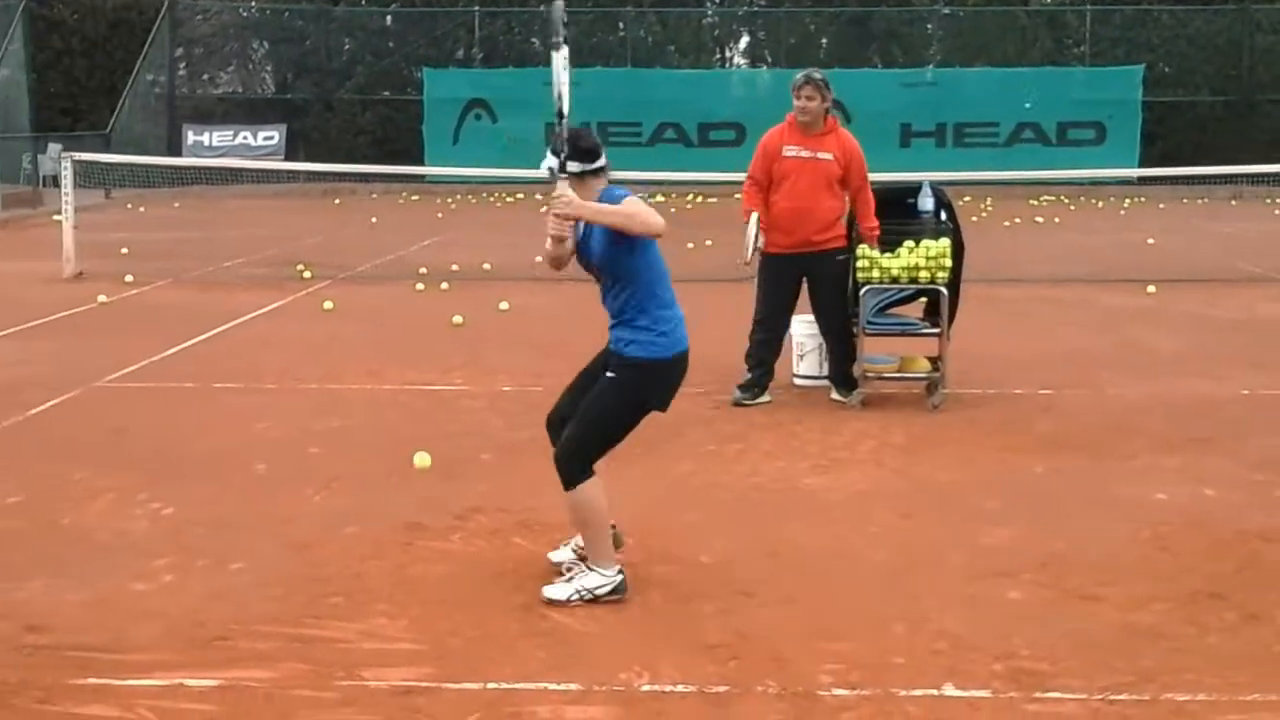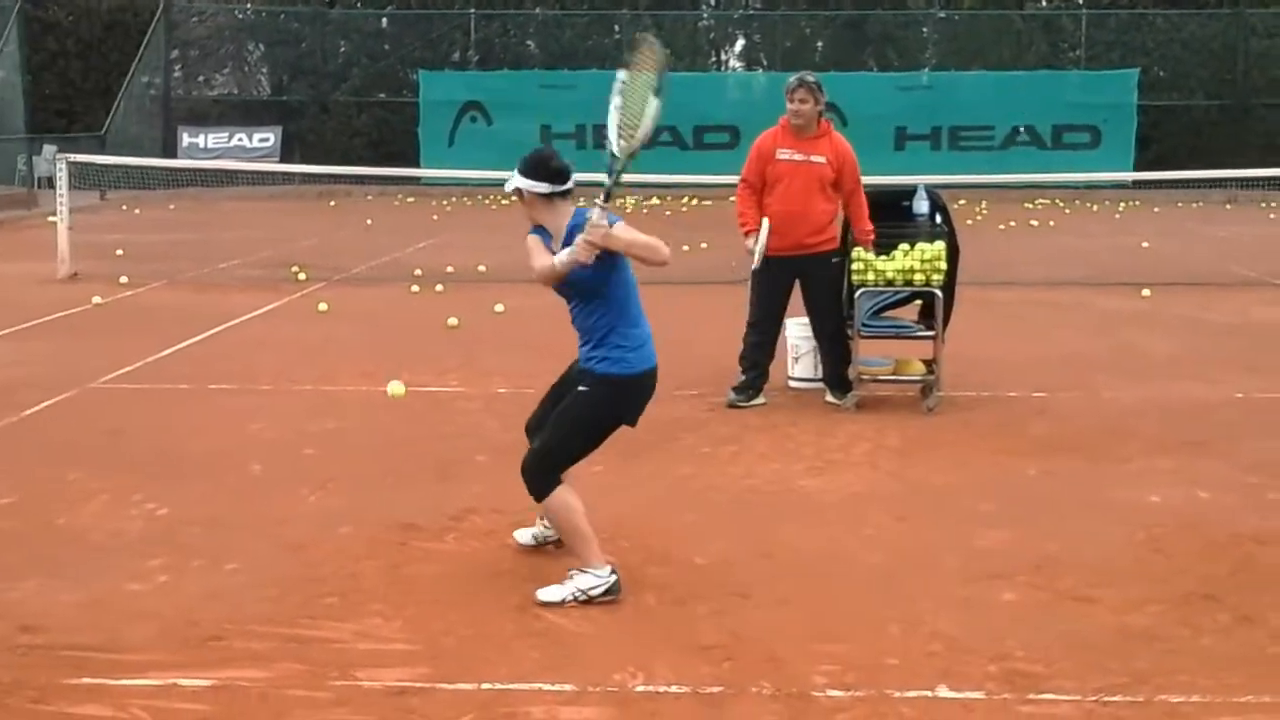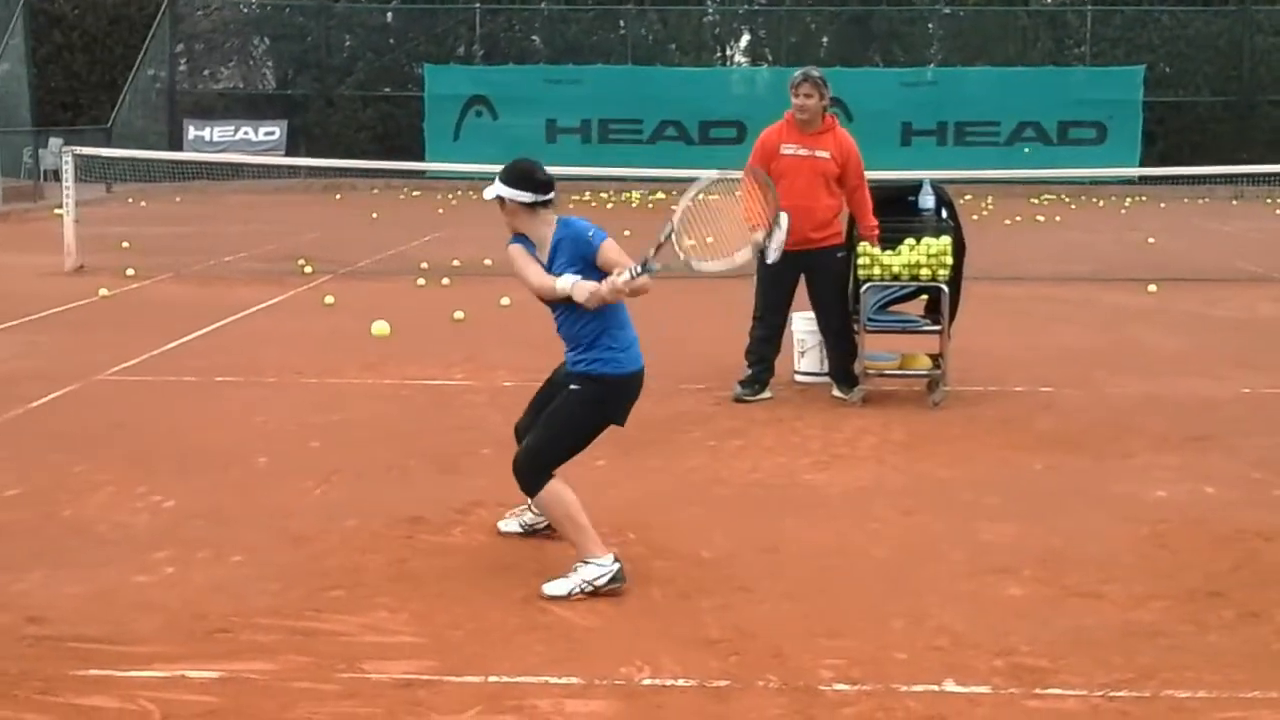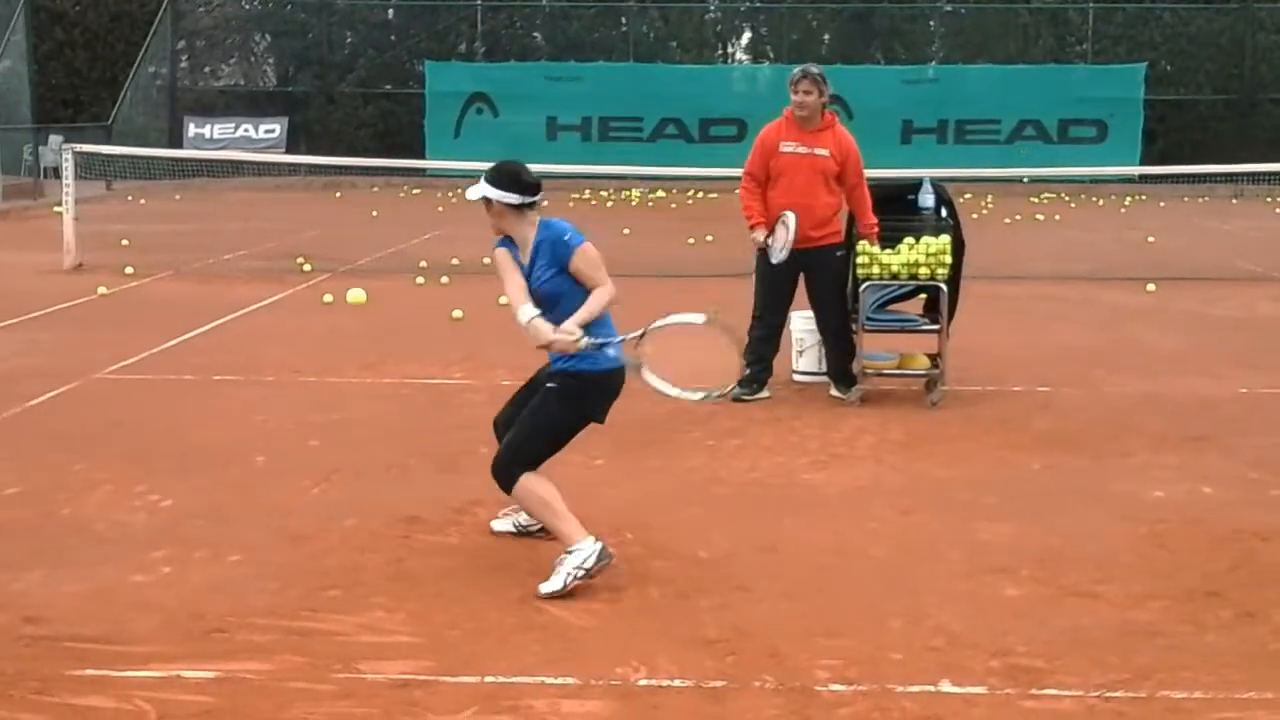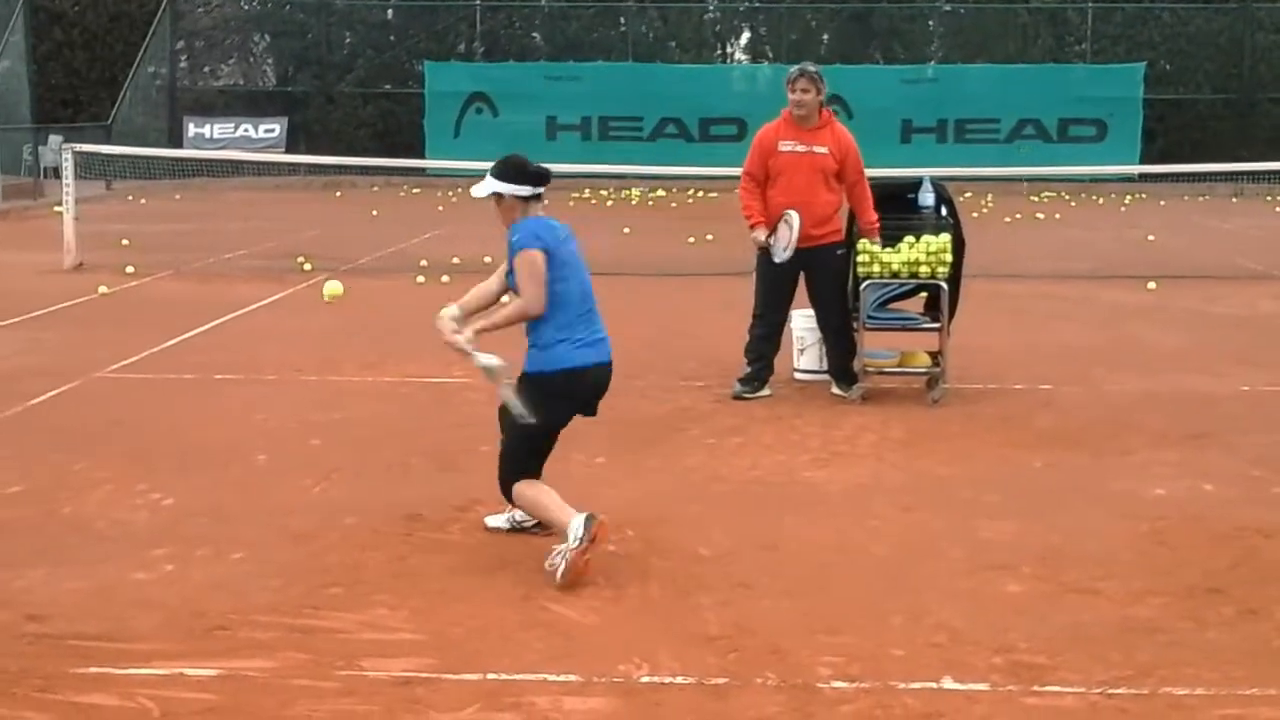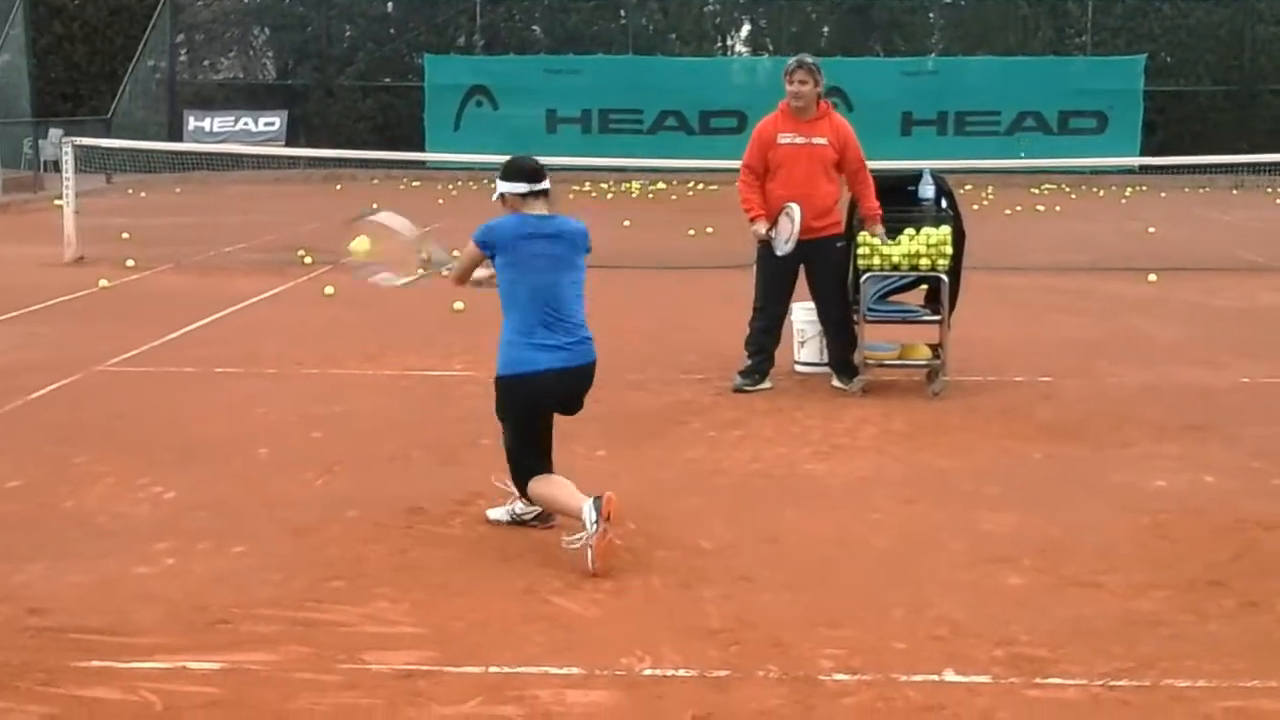
dt=0.1s
person 1, frame 1
left shoulder: (619, 203)
right shoulder: (580, 213)
left elbow: (655, 226)
right elbow: (558, 260)
left wrist: (585, 210)
right wrist: (557, 234)
left hip: (652, 357)
right hip: (627, 348)
left knee: (572, 456)
right knee: (561, 425)
left ankle: (604, 573)
right ankle: (594, 539)
person 1, frame 2
left shoulder: (594, 221)
right shoulder: (539, 235)
left elbow: (661, 254)
right elbow: (543, 269)
left wrist: (605, 236)
right wrist: (577, 250)
left hip: (622, 373)
right hip: (594, 364)
left knee: (538, 467)
right knee: (540, 430)
left ankle: (598, 575)
right ankle: (558, 524)
person 1, frame 3
left shoulder: (581, 234)
right shoulder: (520, 245)
left elbow: (641, 279)
right elbow: (540, 284)
left wrist: (616, 285)
right wrist: (576, 286)
left hip: (609, 374)
right hip: (580, 364)
left knee: (530, 465)
right knee: (529, 433)
left ankle: (600, 565)
right ankle: (543, 513)
person 1, frame 4
left shoulder: (559, 237)
right shoulder: (505, 248)
left elbow: (606, 289)
right elbow: (516, 294)
left wrist: (577, 323)
right wrist: (535, 323)
left hip: (588, 371)
right hip: (586, 368)
left knee: (508, 464)
right knee: (507, 427)
left ankle: (583, 550)
right ankle: (536, 513)
person 1, frame 5
left shoulder: (527, 236)
right shoulder: (553, 231)
left elbow: (530, 305)
right elbow: (495, 287)
left wrist: (474, 329)
right wrist: (454, 312)
left hip: (558, 371)
right hip: (594, 365)
left knee: (517, 475)
right knee: (513, 416)
left ankle: (575, 525)
right ankle: (531, 511)
person 1, frame 6
left shoulder: (494, 232)
right shoulder: (574, 234)
left elbow: (460, 275)
left wrist: (477, 272)
left hip: (526, 372)
right hip: (579, 364)
left knee: (533, 477)
right knee: (520, 422)
left ankle: (588, 507)
right ankle: (530, 505)
person 2, frame 1
left shoulder: (845, 143)
right shoulder: (774, 139)
left elbow: (860, 192)
right elbow: (754, 186)
left wrist: (870, 236)
right wrist: (756, 226)
left hip: (828, 249)
right hip: (778, 249)
left knee: (836, 321)
right knee: (768, 320)
left ankle: (844, 383)
right ankle: (756, 383)
person 2, frame 2
left shoulder: (838, 146)
right shoulder: (767, 142)
left elbow: (853, 195)
right elbow: (747, 190)
left wrist: (865, 239)
right wrist: (750, 230)
left hip: (821, 252)
right hip: (773, 251)
left knee: (829, 324)
right knee: (762, 323)
left ankle: (838, 385)
right ankle: (750, 386)
person 2, frame 3
left shoulder: (842, 141)
right shoulder: (771, 137)
left elbow: (857, 191)
left wrist: (870, 235)
left hip: (827, 246)
right hip: (778, 246)
left knee: (835, 318)
right knee: (768, 318)
left ankle: (844, 380)
right ankle: (757, 380)
person 2, frame 4
left shoulder: (841, 139)
right shoulder: (771, 135)
left elbow: (856, 188)
right elbow: (751, 182)
left wrist: (869, 233)
right wrist: (757, 224)
left hip: (826, 245)
left knee: (834, 317)
right knee: (766, 317)
left ankle: (843, 380)
right ankle: (755, 379)
person 2, frame 5
left shoulder: (840, 136)
right shoulder: (769, 134)
left elbow: (856, 185)
right elbow: (750, 182)
left wrist: (870, 229)
right wrist: (757, 223)
left hip: (826, 243)
left knee: (835, 315)
right knee: (767, 315)
left ankle: (843, 378)
right ankle: (756, 378)
person 2, frame 6
left shoulder: (838, 127)
right shoulder: (768, 127)
left elbow: (858, 174)
right elbow: (750, 176)
left wrist: (871, 217)
right wrist: (757, 216)
left hip: (827, 235)
left knee: (835, 307)
right knee: (768, 308)
left ankle: (844, 370)
right ankle: (757, 371)
